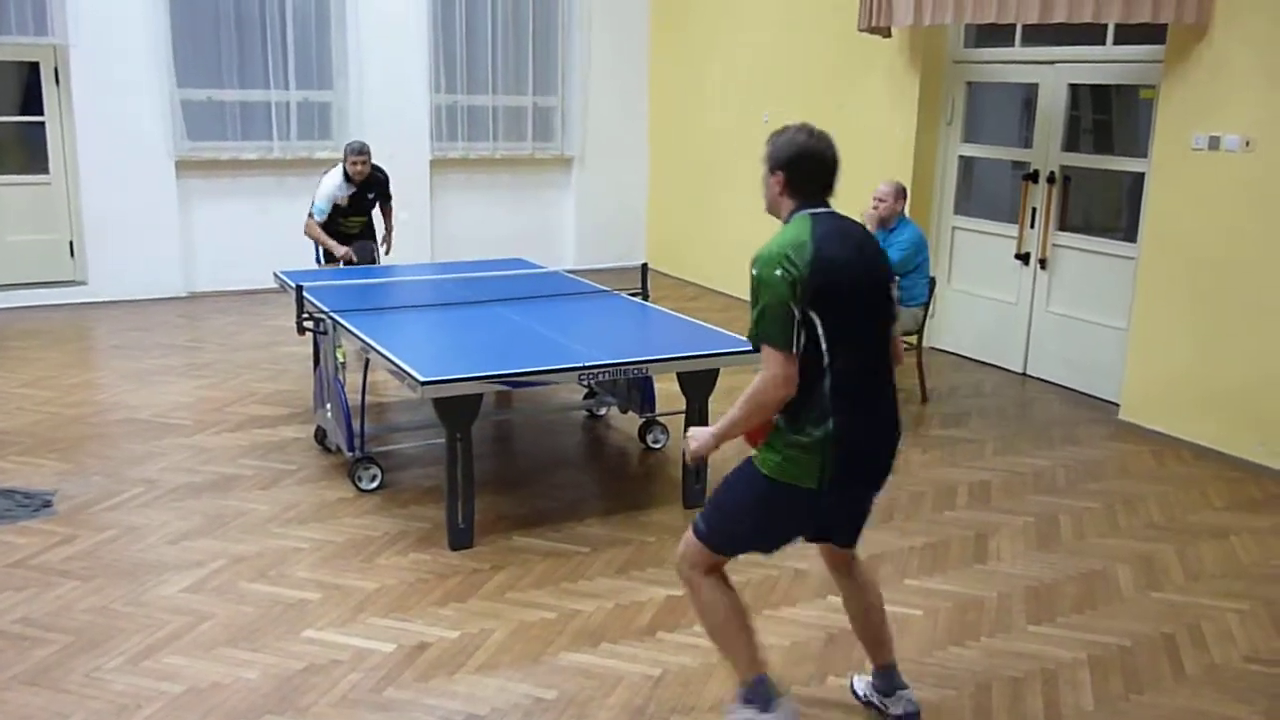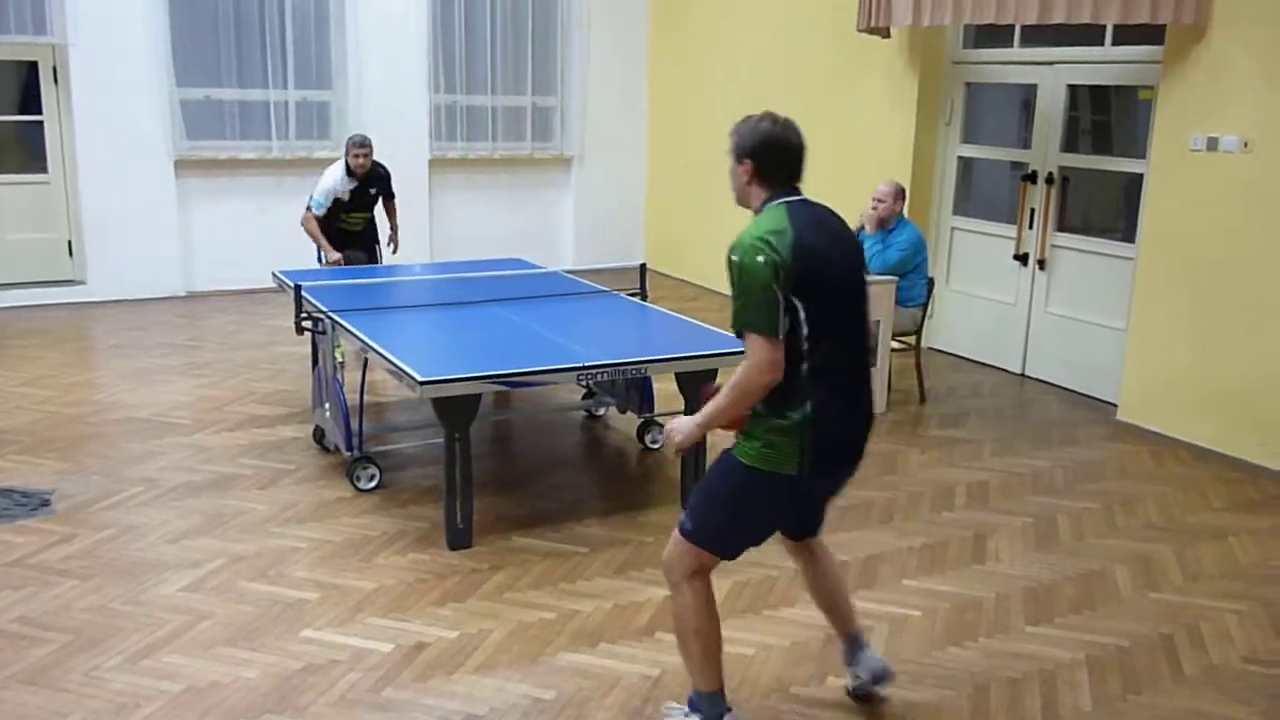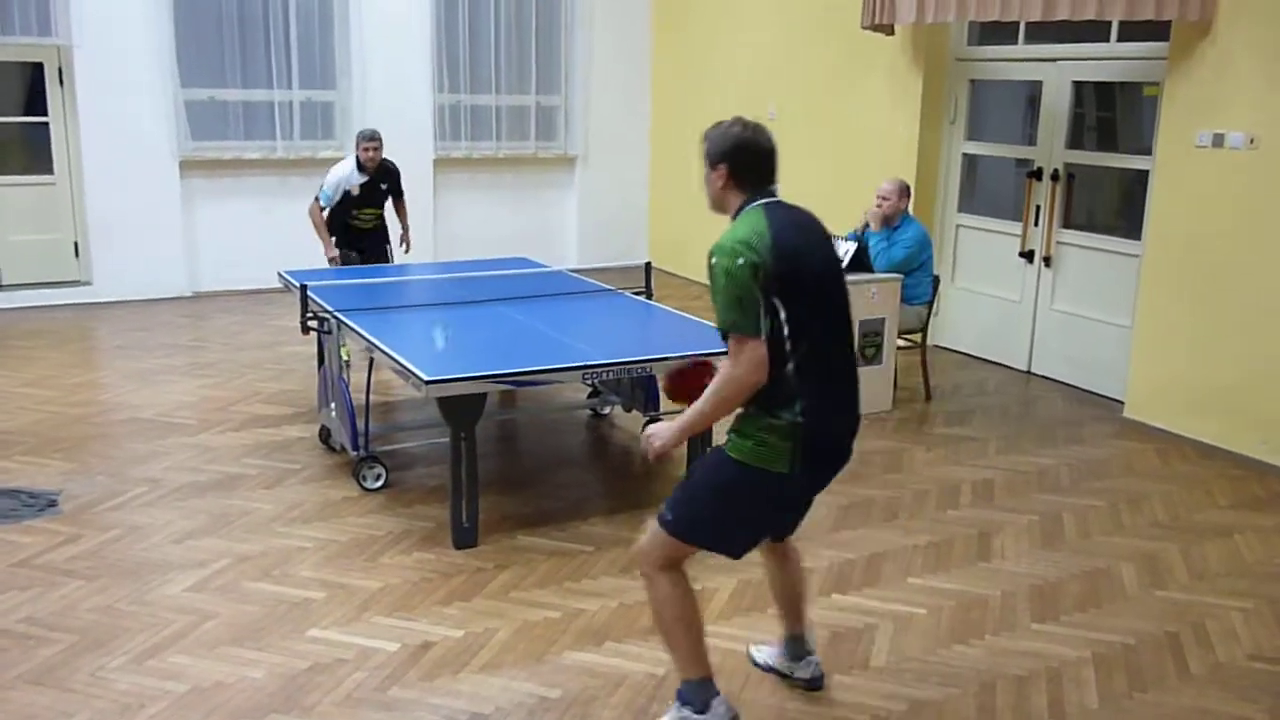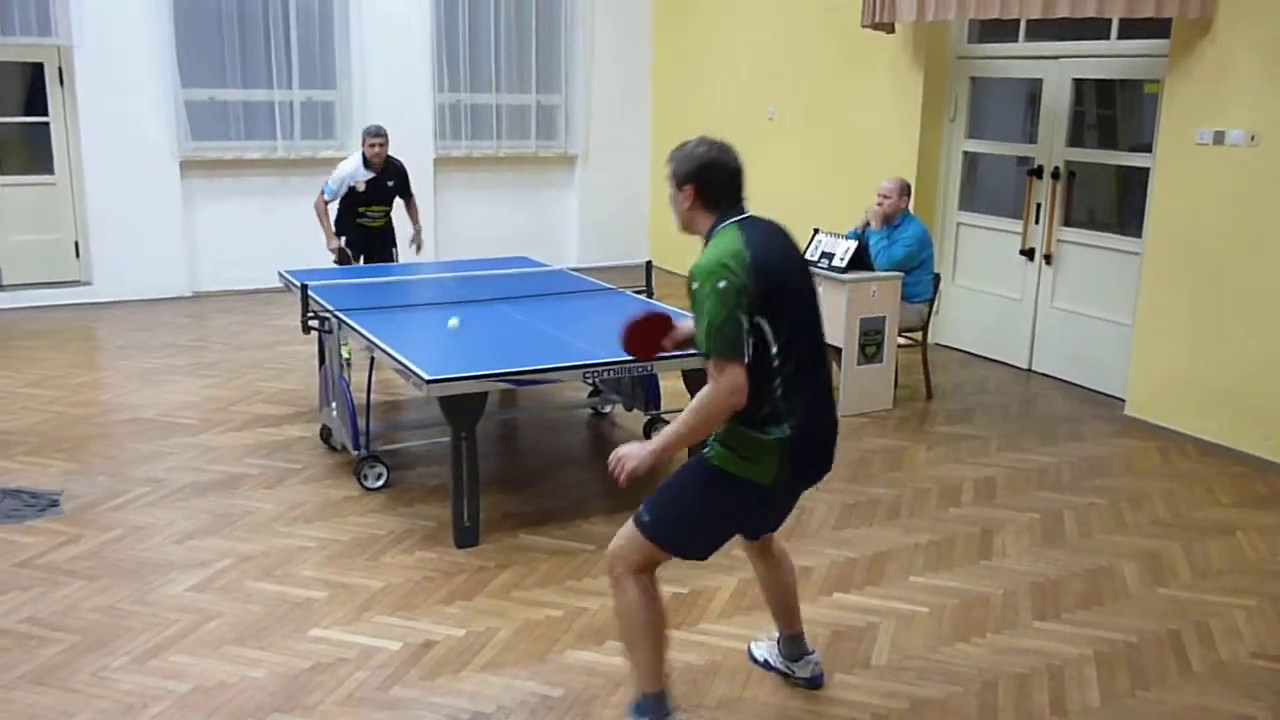
dt=0.1s
person 1, frame 1
left shoulder: (780, 259)
right shoulder: (865, 243)
left elbow: (778, 383)
left wrist: (714, 435)
left hip: (810, 454)
right hip: (872, 444)
left knee: (695, 557)
right knee: (839, 550)
person 1, frame 2
left shoulder: (758, 245)
right shoulder: (836, 228)
left elbow: (764, 368)
left wrist: (697, 423)
left hip: (787, 440)
right hip: (845, 429)
left knee: (683, 565)
right knee: (801, 537)
right ankle: (860, 659)
person 1, frame 3
left shoulder: (738, 247)
right shoulder: (805, 225)
left elbow: (749, 370)
left wrist: (679, 426)
left hip: (777, 438)
right hip: (828, 430)
left knee: (656, 555)
right knee: (773, 532)
right ankle: (796, 656)
person 1, frame 4
left shoulder: (717, 267)
right shoulder: (774, 238)
left elbow: (730, 391)
left wrist: (654, 448)
right wrist: (700, 331)
left hip: (761, 449)
right hip: (807, 437)
left knee: (627, 560)
right knee: (758, 533)
right ankle: (795, 653)
